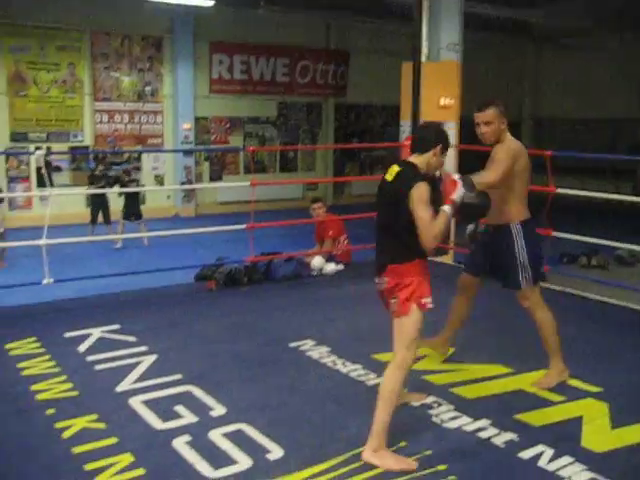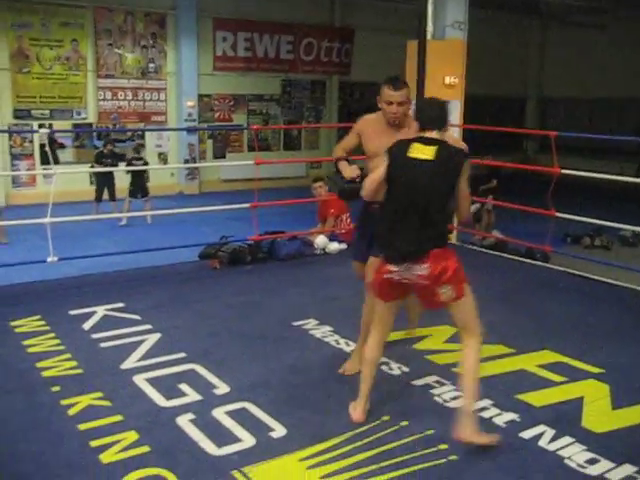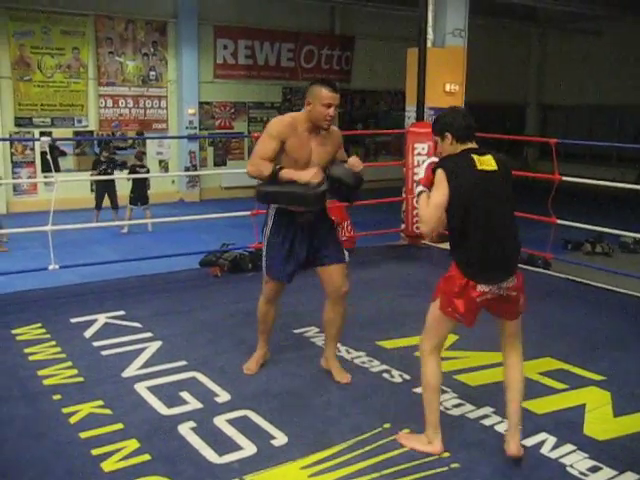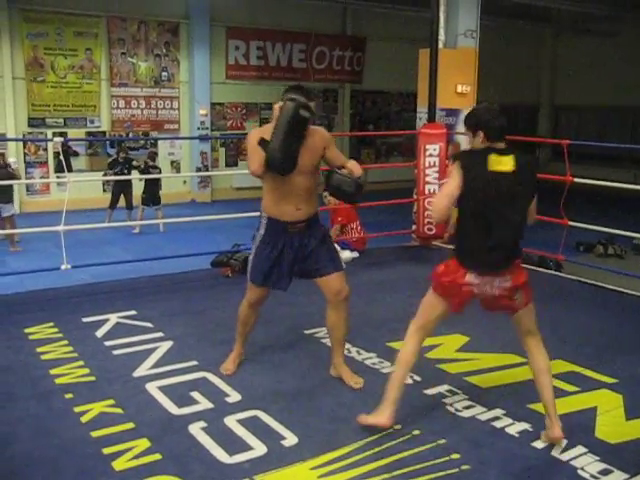
dt=0.7s
person 1, frame 1
left shoulder: (395, 172)
right shoulder: (419, 184)
right elbow: (429, 241)
right wrist: (450, 203)
left hip: (391, 266)
right hip: (405, 270)
left knee: (408, 334)
right knee: (403, 356)
left ankle: (396, 392)
right ankle: (375, 446)
person 1, frame 2
left shoulder: (397, 150)
right shoulder: (457, 158)
left elbow: (368, 193)
right elbow: (464, 212)
left hip: (393, 256)
right hip: (433, 258)
left knee: (379, 329)
right knee: (472, 334)
left ankle: (360, 404)
right ankle: (467, 422)
person 1, frame 3
left shoulder: (448, 168)
right shoulder: (501, 166)
left elbow: (428, 227)
left wrist: (424, 187)
left hip: (468, 275)
right hip: (508, 274)
left knee: (430, 349)
right knee: (513, 350)
left ankle: (432, 437)
right ankle: (513, 436)
person 1, frame 4
left shoulder: (466, 161)
right shoulder: (526, 166)
left elbow: (437, 213)
left wrist: (447, 177)
left hip: (465, 270)
right hip: (506, 272)
left knee: (416, 332)
right knee: (531, 339)
left ankle: (385, 411)
right ankle: (553, 423)
person 2, frame 1
left shoulder: (510, 149)
right shoulder: (501, 150)
left elbow: (491, 178)
left hip: (514, 233)
right hip: (492, 230)
left knee: (531, 301)
right knee: (465, 286)
left ankle: (557, 366)
right ankle: (444, 341)
person 2, frame 2
left shoulder: (419, 131)
right shoulder: (365, 124)
right elbow: (340, 151)
right wrist: (344, 166)
right hip: (369, 209)
left knee: (373, 279)
right knee: (361, 271)
left ankle: (362, 350)
right ankle: (412, 309)
person 2, frame 3
left shoulder: (334, 135)
right shoulder: (282, 126)
left elbow: (339, 164)
right elbow: (255, 167)
left wrist: (351, 164)
right wrist: (296, 174)
left hip: (318, 218)
right hip: (284, 218)
left knee: (338, 289)
right knee: (271, 291)
left ankle: (330, 356)
right ankle: (262, 349)
person 2, frame 4
left shoulder: (320, 136)
right shoulder: (260, 135)
left elbow: (340, 165)
right elbow: (258, 170)
left wrist: (352, 168)
right wrist: (275, 126)
left hip: (311, 228)
right hip: (275, 229)
left knee: (339, 294)
right knee: (254, 296)
left ankle: (338, 363)
right ankle: (238, 350)
